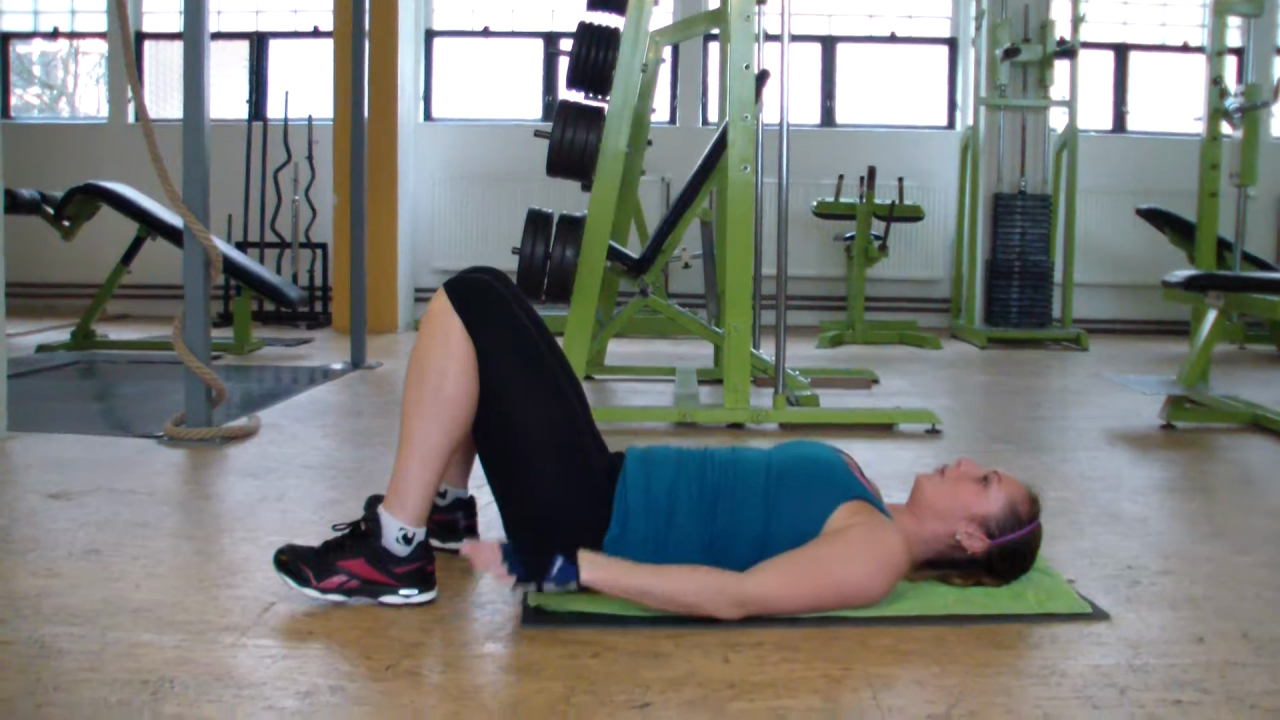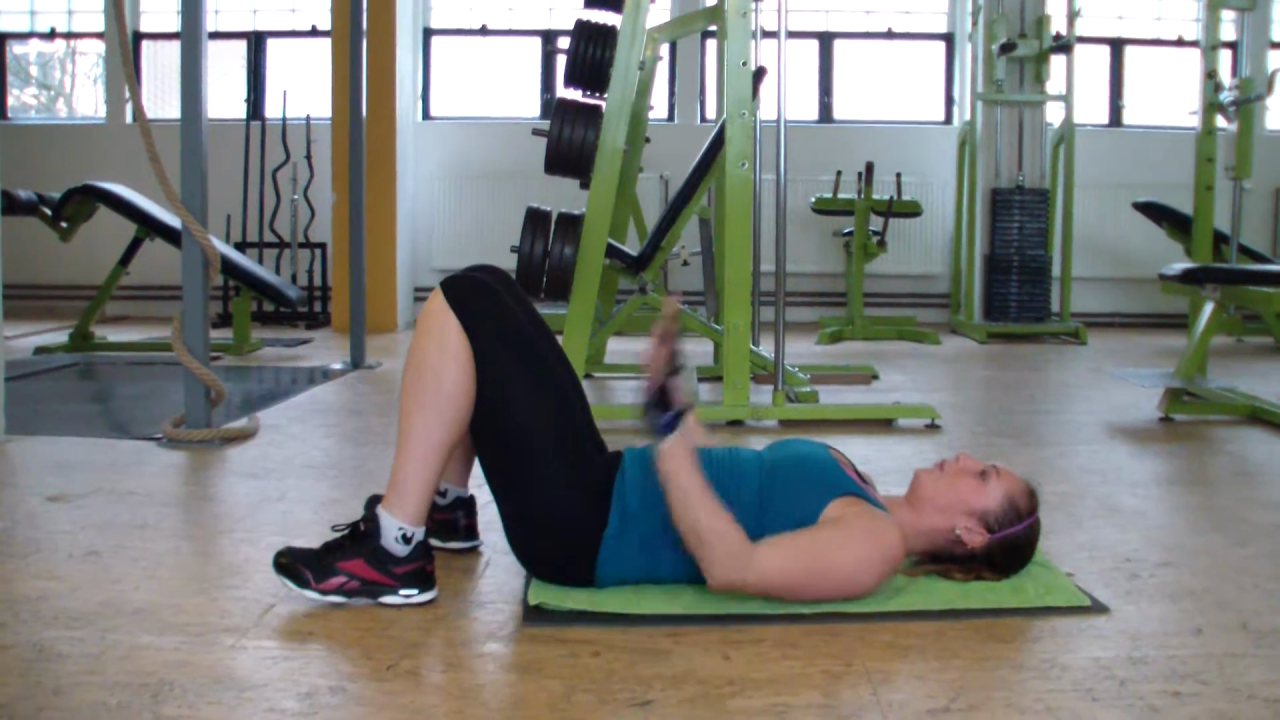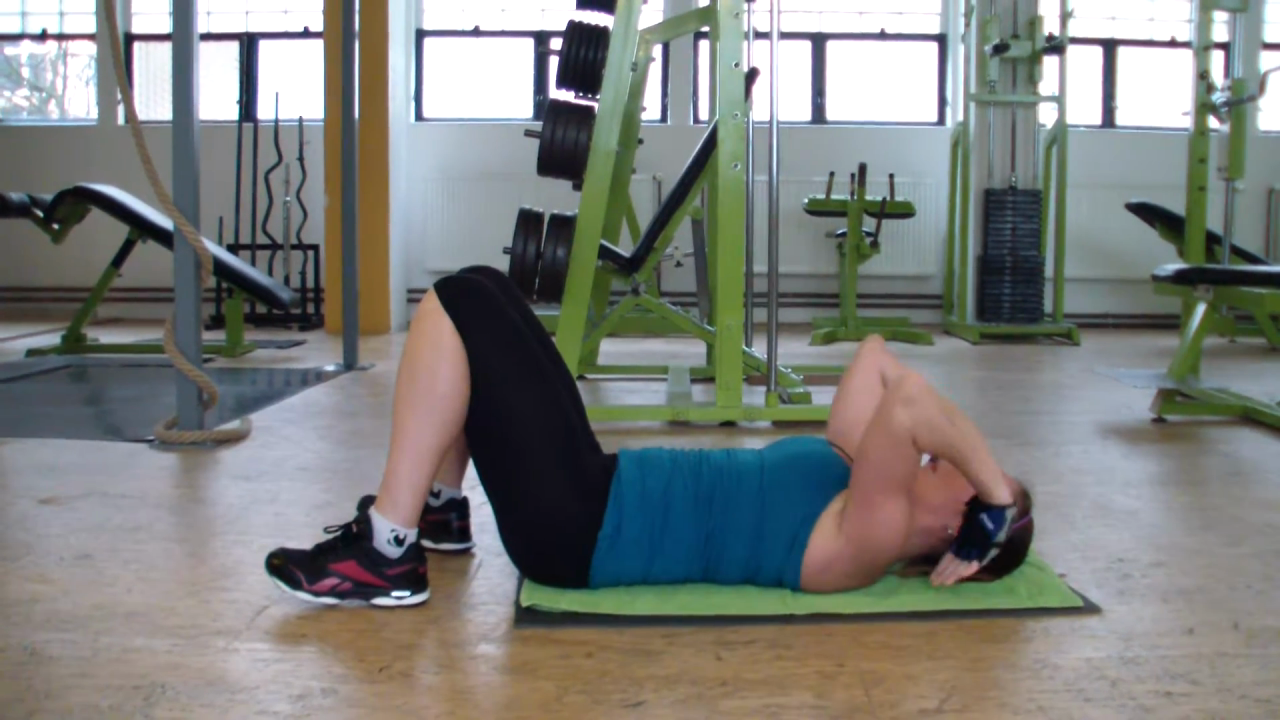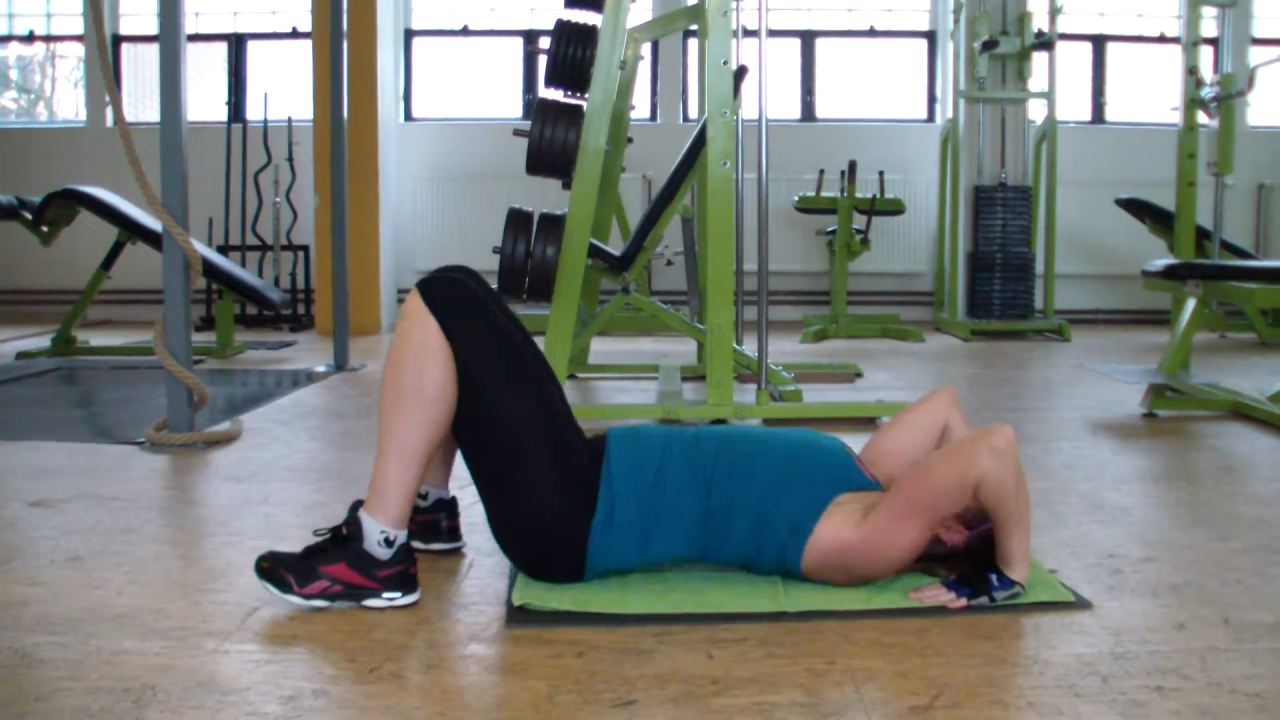
dt=0.7s
person 1, frame 1
left shoulder: (876, 556)
right shoulder: (866, 512)
left elbow: (735, 594)
left wrist: (571, 565)
left hip: (593, 517)
right hip: (607, 492)
left knee: (465, 305)
right knee: (481, 288)
left ankle: (394, 552)
right ankle: (443, 510)
person 1, frame 2
left shoulder: (868, 550)
right shoulder: (859, 504)
left elbow: (728, 566)
left wrist: (668, 423)
right wrist: (667, 374)
left hip: (579, 531)
right hip: (606, 496)
left knee: (462, 306)
right knee: (482, 288)
left ankle: (394, 553)
right ankle: (445, 510)
person 1, frame 3
left shoulder: (872, 541)
right shoulder: (858, 491)
left elbow: (903, 406)
right elbow: (871, 356)
left wrist: (995, 488)
right wrist: (964, 434)
left hip: (578, 533)
right hip: (601, 493)
left knee: (457, 305)
right knee: (478, 289)
left ankle: (387, 553)
right ankle: (440, 511)
person 1, frame 4
left shoulder: (874, 543)
right shoulder: (870, 488)
right elbow: (945, 403)
left hip: (566, 515)
right hip: (591, 477)
left knee: (437, 302)
right knee: (452, 295)
left ankle: (376, 554)
right ankle: (426, 511)
